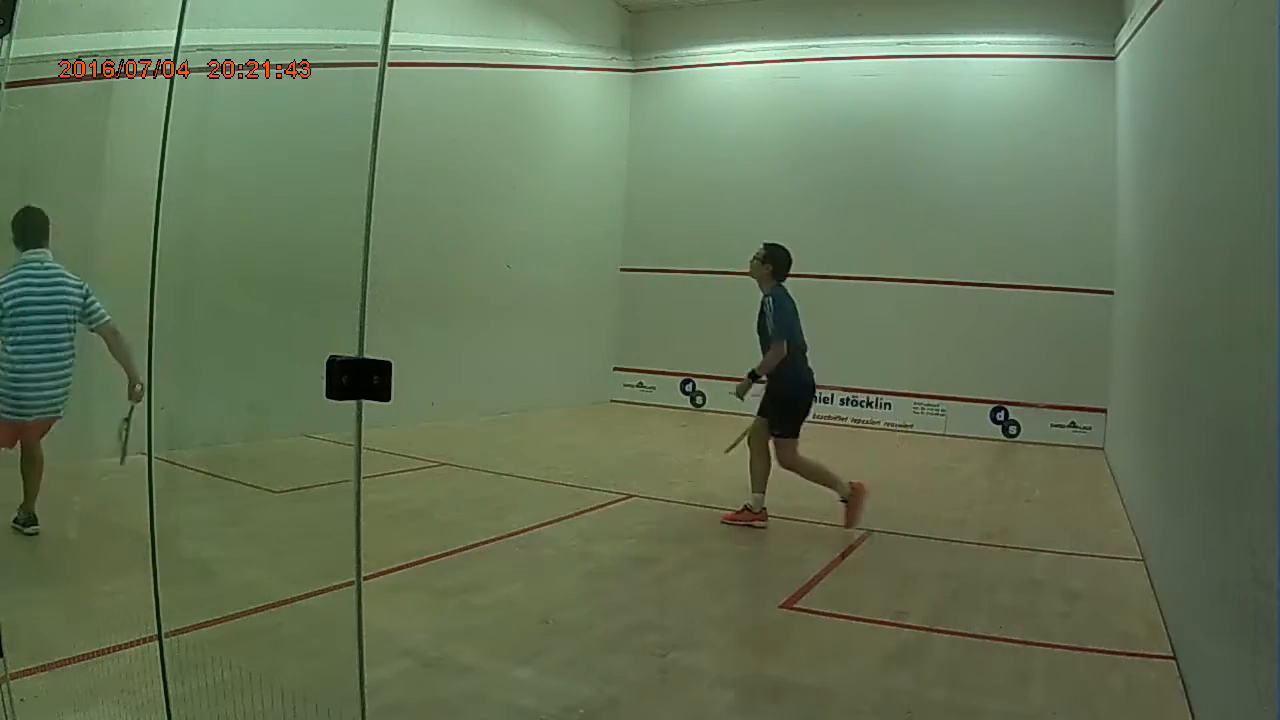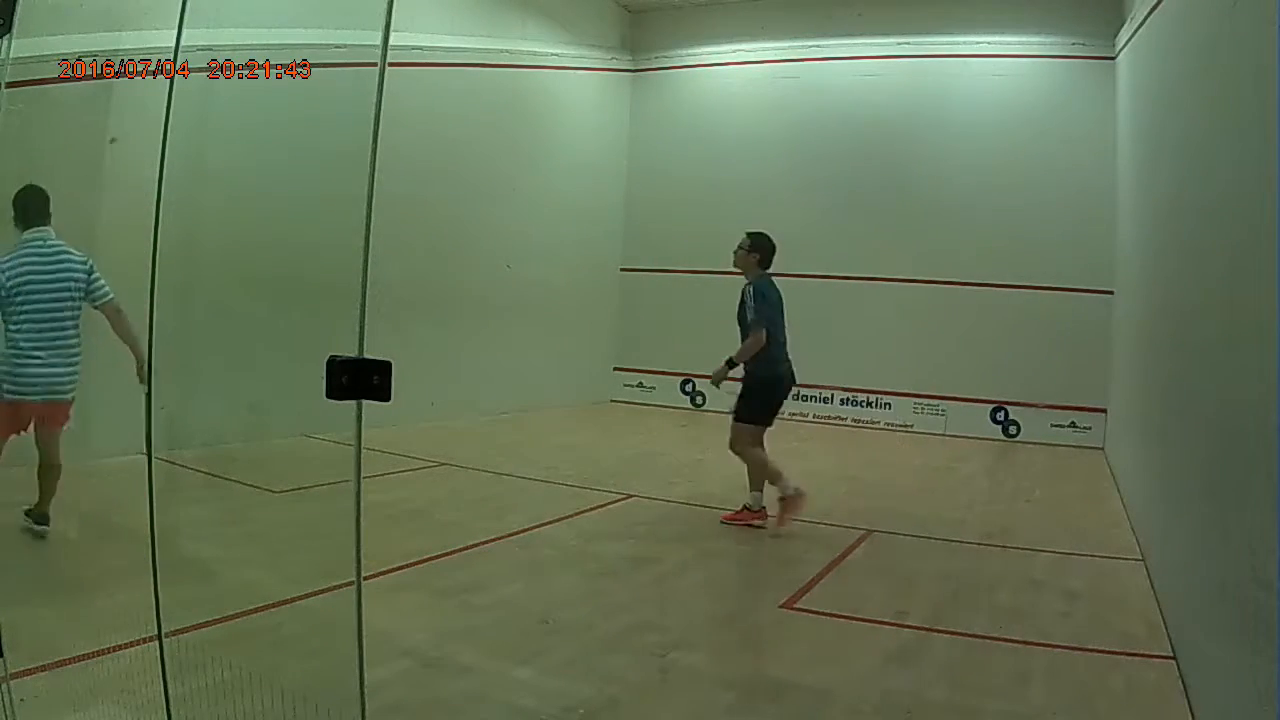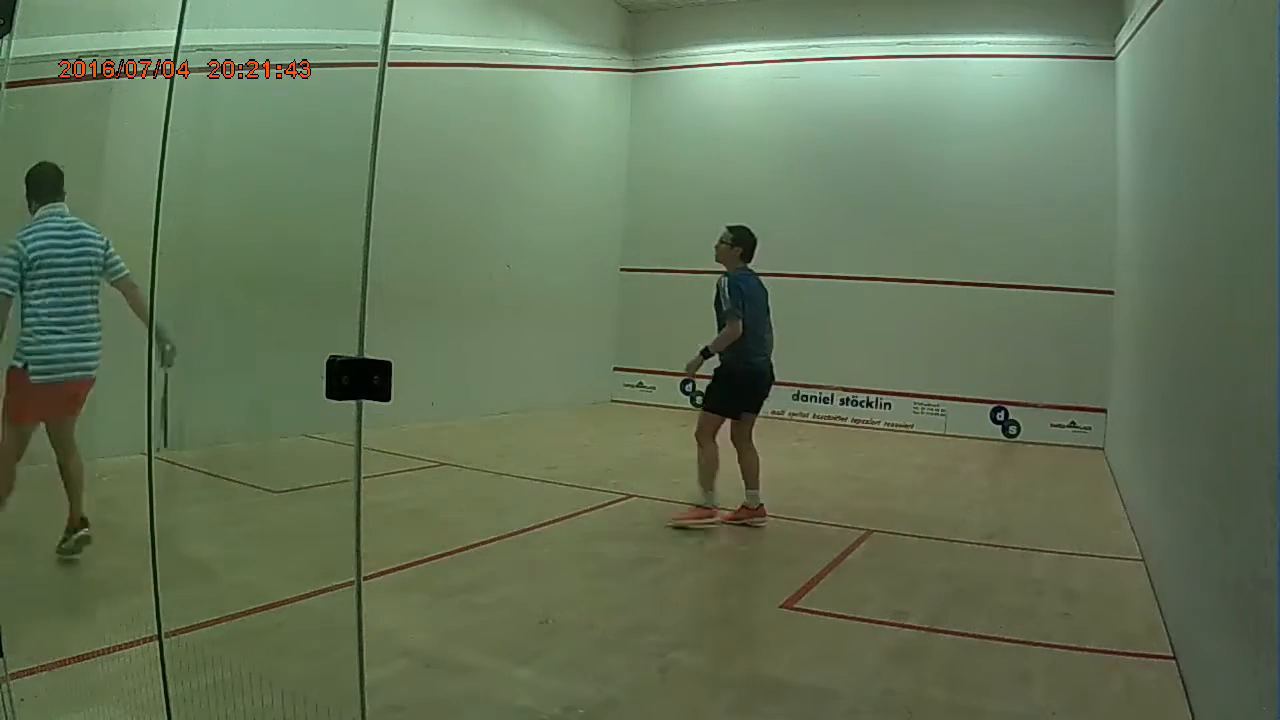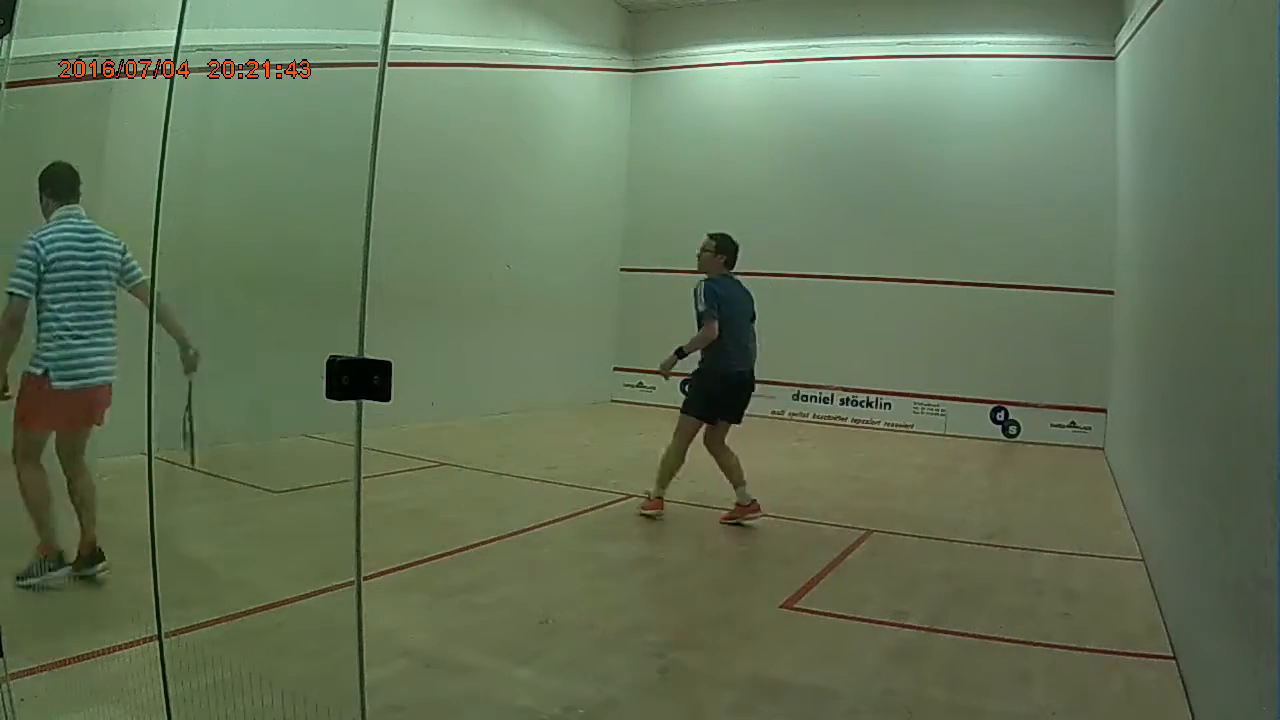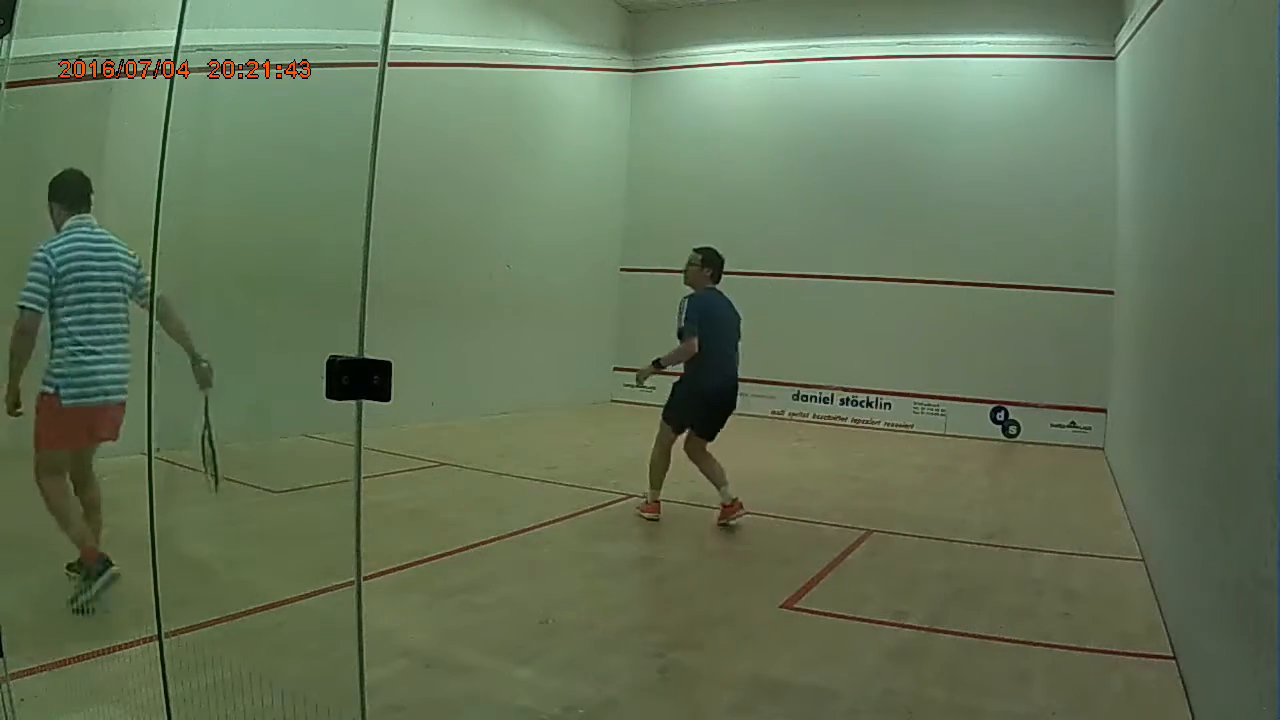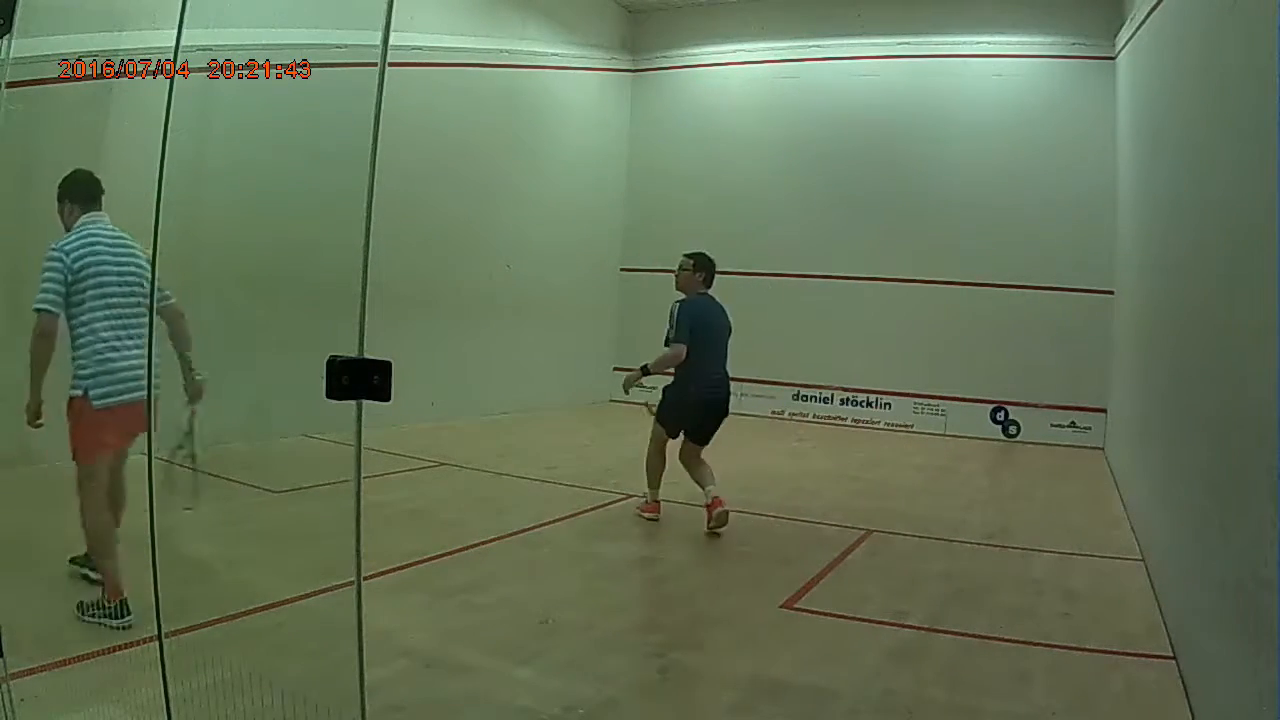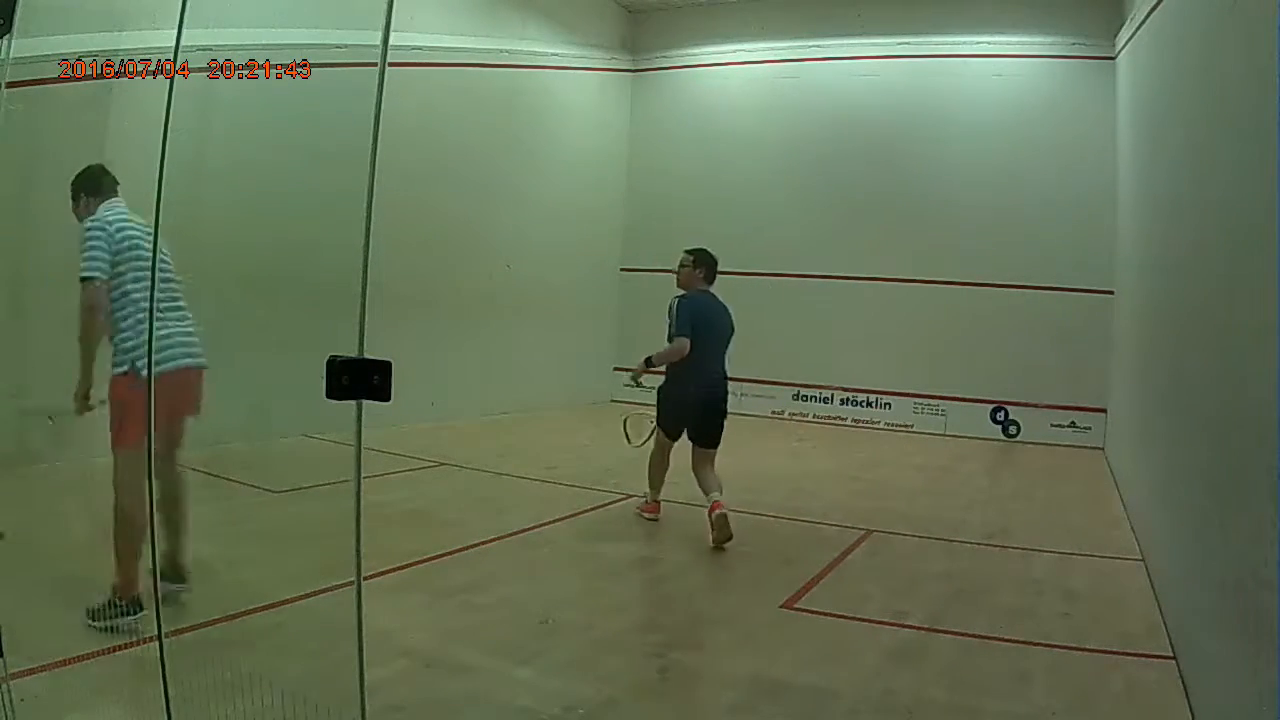
dt=0.1s
person 1, frame 1
right shoulder: (73, 285)
right elbow: (112, 334)
right wrist: (134, 378)
right hip: (52, 397)
right knee: (32, 446)
right ankle: (28, 514)
person 1, frame 2
right shoulder: (77, 262)
right elbow: (115, 313)
right wrist: (140, 358)
right hip: (63, 378)
right knee: (49, 443)
right ankle: (42, 512)
person 1, frame 3
right shoulder: (94, 237)
right elbow: (131, 290)
right wrist: (161, 336)
left hip: (37, 363)
right hip: (83, 362)
right knee: (64, 442)
right ankle: (76, 521)
person 1, frame 4
left shoulder: (39, 243)
right shoulder: (110, 241)
right elbow: (149, 295)
right wrist: (184, 342)
left hip: (55, 369)
right hip: (100, 369)
right knee: (74, 458)
left ankle: (49, 554)
right ankle: (90, 552)
person 1, frame 5
left shoulder: (50, 254)
right shoulder: (123, 253)
left elbow: (26, 327)
right elbow: (164, 310)
left wrist: (12, 385)
right wrist: (196, 358)
left hip: (68, 385)
right hip: (113, 385)
left knee: (50, 476)
right knee: (81, 469)
left ankle: (94, 560)
right ankle: (94, 556)
person 1, frame 6
left shoulder: (64, 249)
right shoulder: (134, 248)
left elbow: (45, 329)
right elbow: (174, 315)
left wrist: (35, 394)
right wrist: (190, 370)
left hip: (100, 382)
right hip: (142, 381)
left knee: (91, 488)
right knee: (110, 474)
left ankle: (114, 599)
right ankle: (101, 560)
person 1, frame 7
left shoulder: (99, 229)
right shoulder: (143, 232)
left elbow: (95, 302)
left wrist: (86, 376)
left hip: (144, 363)
right hip: (187, 358)
left knee: (129, 477)
right knee: (165, 466)
left ankle: (127, 596)
right ankle: (173, 565)
person 2, frame 1
left shoulder: (772, 301)
right shoulder: (778, 298)
left elbow: (778, 350)
left wrist: (750, 378)
left hip: (791, 387)
right hip: (785, 384)
left knee: (788, 458)
right knee: (756, 438)
left ankle: (848, 491)
right ankle: (756, 508)
person 2, frame 2
left shoulder: (753, 289)
right shoulder: (767, 288)
left elbow: (759, 337)
left wrist: (729, 364)
left hip: (764, 376)
right hip: (779, 374)
left knee: (741, 444)
right knee: (752, 442)
left ankle: (790, 492)
right ankle: (755, 506)
person 2, frame 3
left shoulder: (730, 281)
right shoulder: (756, 283)
left elbow: (734, 328)
left wrist: (702, 355)
left hip: (738, 370)
right hip: (761, 370)
left knee: (704, 434)
right knee: (742, 438)
left ankle: (707, 507)
right ankle: (754, 506)
person 2, frame 4
left shoulder: (709, 287)
right shoulder: (743, 293)
left elbow: (710, 331)
left wrist: (678, 354)
left hip: (716, 374)
right hip: (744, 376)
left knee: (682, 437)
right knee: (715, 441)
left ankle: (657, 497)
right ankle: (745, 503)
person 2, frame 5
left shoulder: (692, 302)
right shoulder: (729, 308)
left elbow: (690, 347)
left wrist: (655, 366)
left hip: (697, 387)
right hip: (726, 390)
left knee: (663, 442)
right knee: (696, 448)
left ankle: (653, 501)
right ankle: (729, 501)
person 2, frame 6
left shoulder: (684, 307)
right shoulder: (722, 314)
left elbow: (678, 353)
left wrist: (642, 371)
left hip: (686, 392)
right hip: (717, 395)
left knee: (658, 441)
right knee: (692, 456)
left ankle: (652, 501)
right ankle: (714, 499)
person 2, frame 7
left shoulder: (683, 303)
right shoulder: (724, 313)
left elbow: (681, 348)
left wrist: (647, 363)
left hip: (681, 391)
right hip: (716, 394)
left knee: (662, 446)
right knee: (704, 464)
left ankle: (652, 502)
right ankle: (716, 504)
